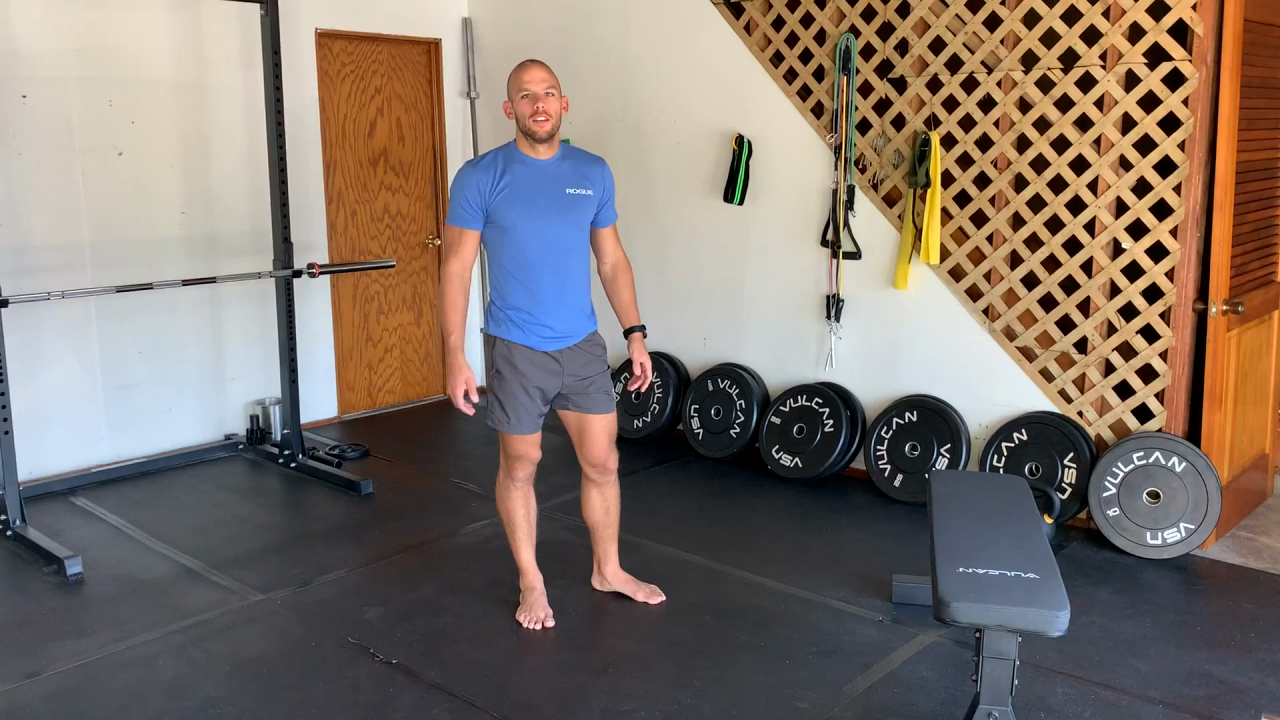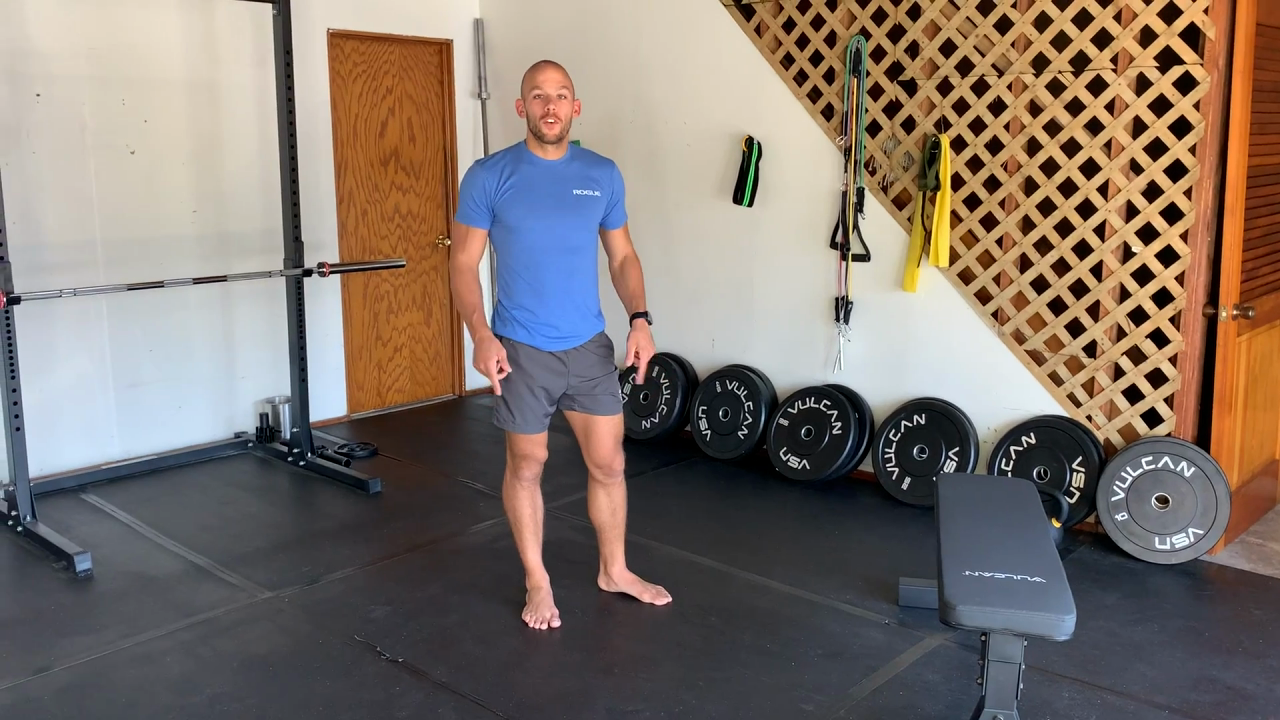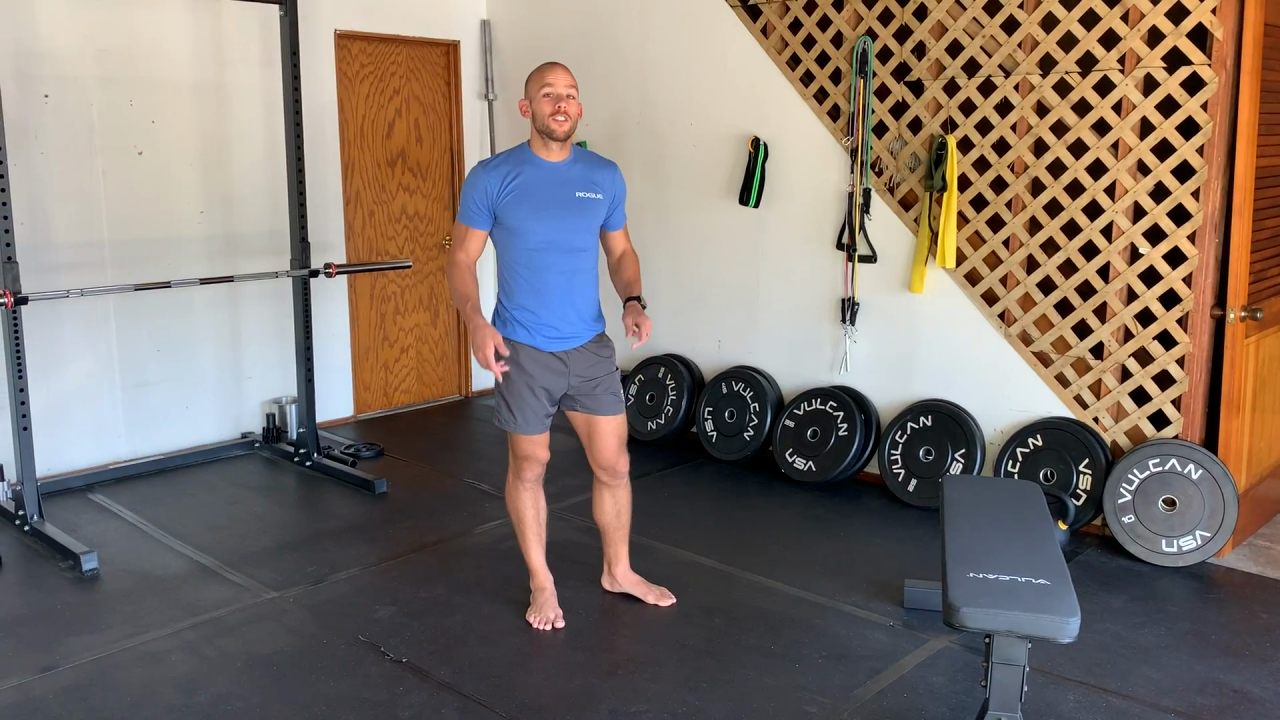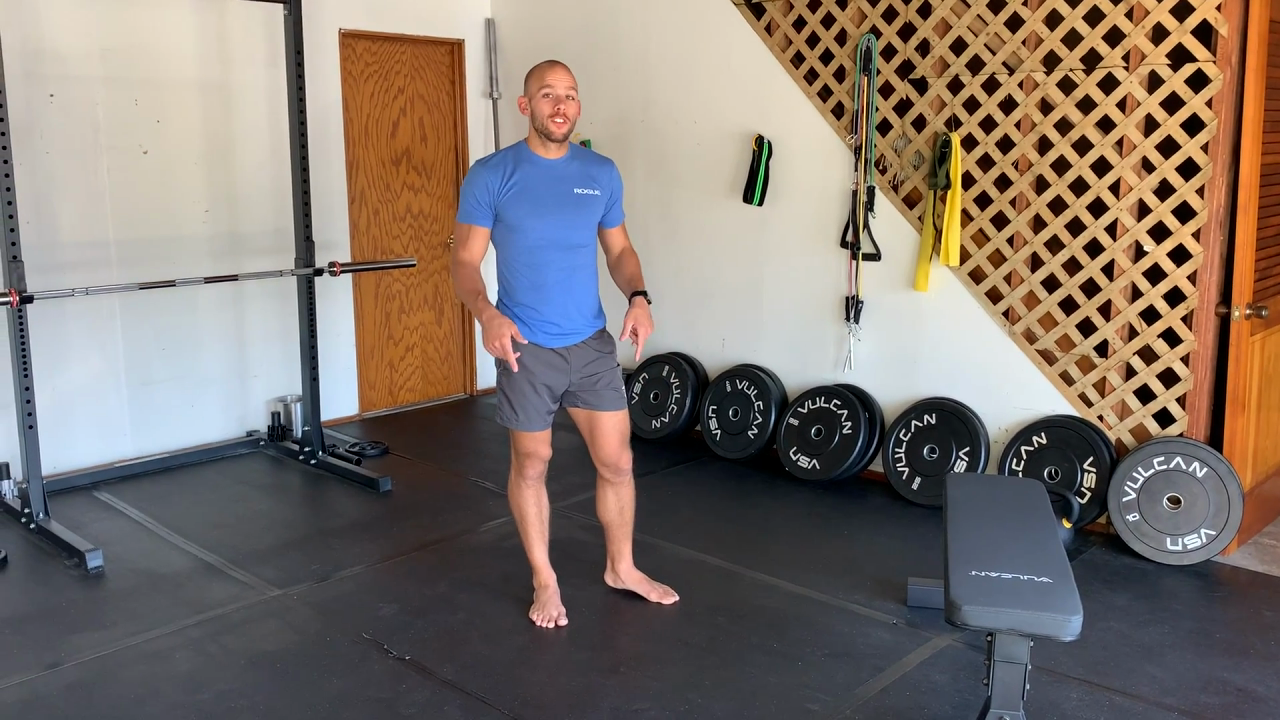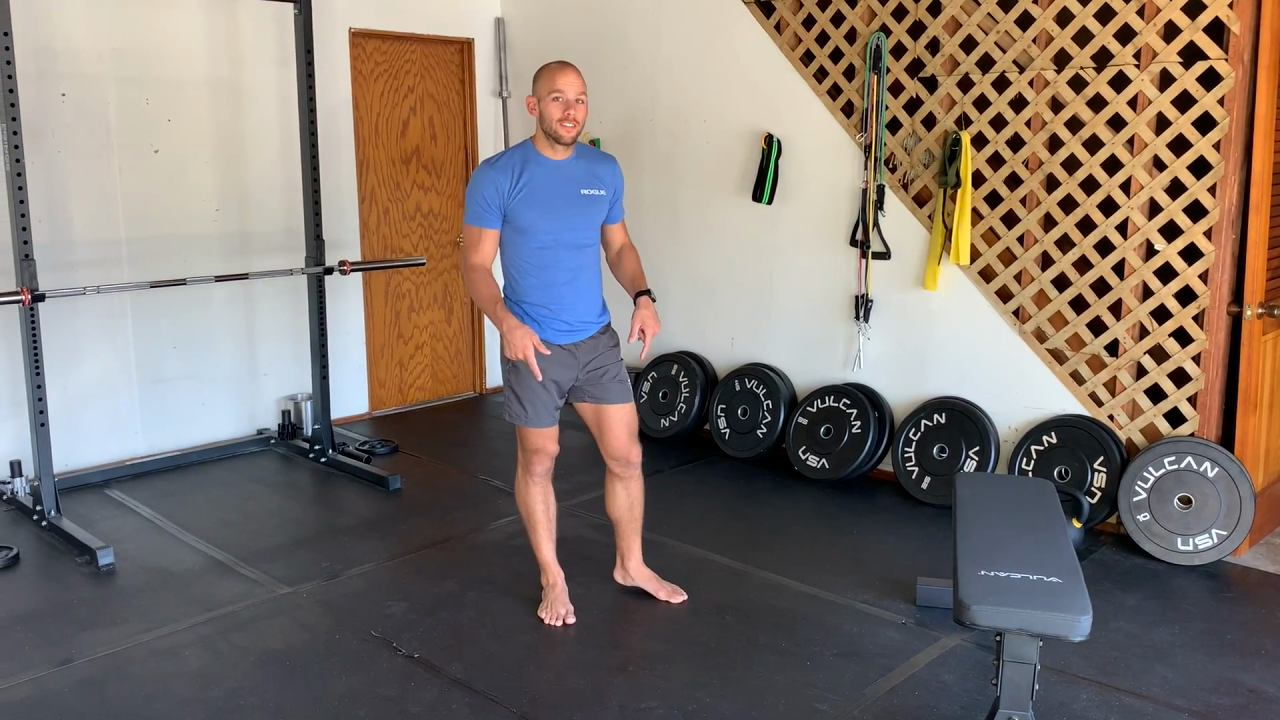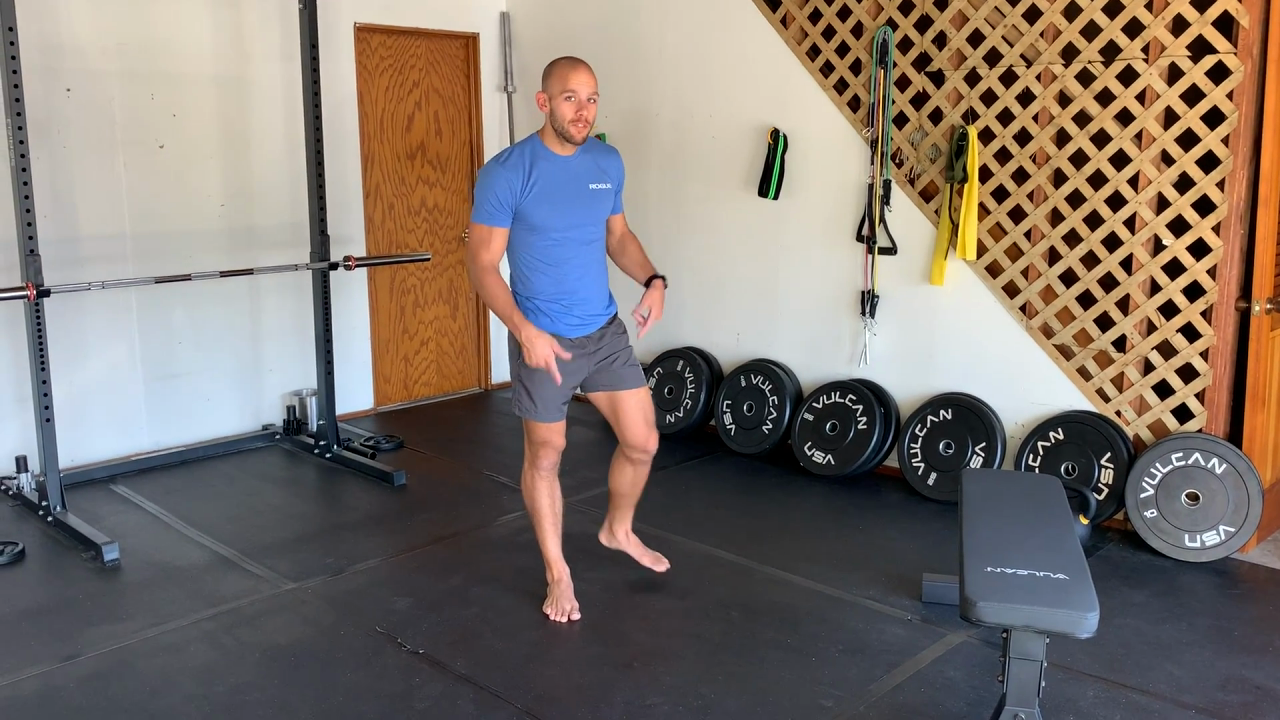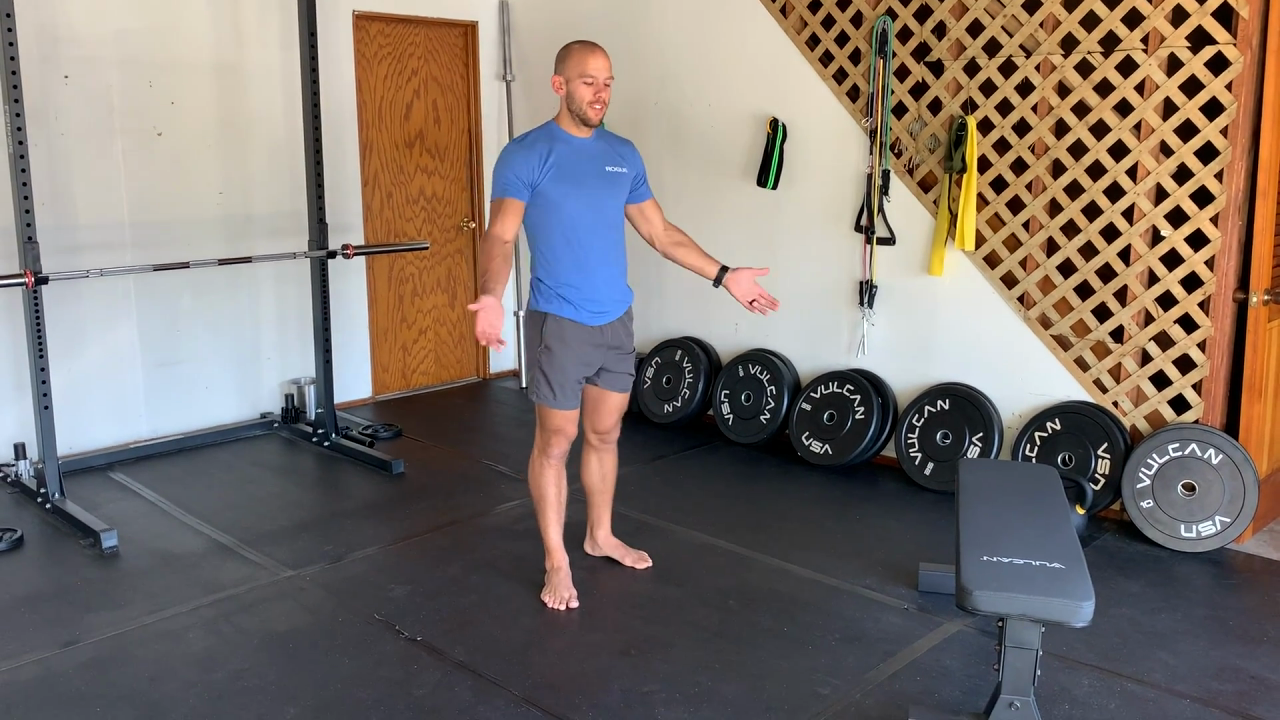
dt=0.4s
person 1, frame 1
left shoulder: (593, 172)
right shoulder: (480, 177)
left elbow: (611, 258)
right elbow: (456, 269)
left wrist: (635, 334)
right wrist: (455, 356)
left hip: (583, 345)
right hip: (517, 350)
left knee: (603, 463)
right knee: (520, 468)
left ankle: (608, 569)
right ankle: (531, 582)
person 1, frame 2
left shoulder: (603, 174)
right shoulder: (489, 176)
left elbow: (623, 255)
right elbow: (464, 262)
left wrist: (640, 319)
right wrist: (481, 334)
left hip: (590, 346)
right hip: (522, 350)
left knee: (609, 464)
right knee: (526, 467)
left ankle: (614, 570)
right ankle: (537, 582)
person 1, frame 3
left shoulder: (605, 176)
right shoulder: (492, 177)
left elbow: (620, 250)
right elbow: (462, 258)
left wrist: (632, 300)
right wrist: (475, 322)
left hip: (591, 347)
right hip: (524, 351)
left knee: (614, 465)
right knee: (529, 469)
left ankle: (619, 570)
right ankle: (541, 583)
person 1, frame 4
left shoulder: (602, 172)
right shoulder: (490, 175)
left elbow: (619, 248)
right elbow: (465, 259)
left wrist: (638, 299)
right wrist: (487, 314)
left hip: (593, 343)
right hip: (526, 348)
left knee: (617, 462)
right knee: (531, 465)
left ankle: (622, 567)
right ankle: (544, 580)
person 1, frame 5
left shoulder: (604, 170)
right shoulder: (496, 176)
right elbow: (476, 263)
left wrist: (642, 297)
right wrist: (508, 323)
left hip: (597, 339)
right hip: (534, 345)
left knee: (626, 455)
right knee: (538, 462)
left ankle: (631, 564)
right ankle: (552, 578)
person 1, frame 6
left shoulder: (608, 162)
right shoulder: (506, 172)
right elbow: (483, 262)
left wrist: (649, 279)
right wrist: (523, 330)
left hip: (606, 330)
right hip: (543, 338)
left knee: (642, 441)
right knee: (545, 456)
left ankle: (618, 529)
right ankle: (558, 573)
person 1, frame 7
left shoulder: (624, 154)
right shoulder: (525, 155)
left elbow: (659, 231)
right elbow: (499, 236)
left wrist: (724, 275)
right wrist: (491, 296)
left hip: (616, 321)
right hip: (559, 324)
left knee: (604, 436)
right knee: (556, 442)
left ankle: (600, 536)
right ankle: (556, 561)
